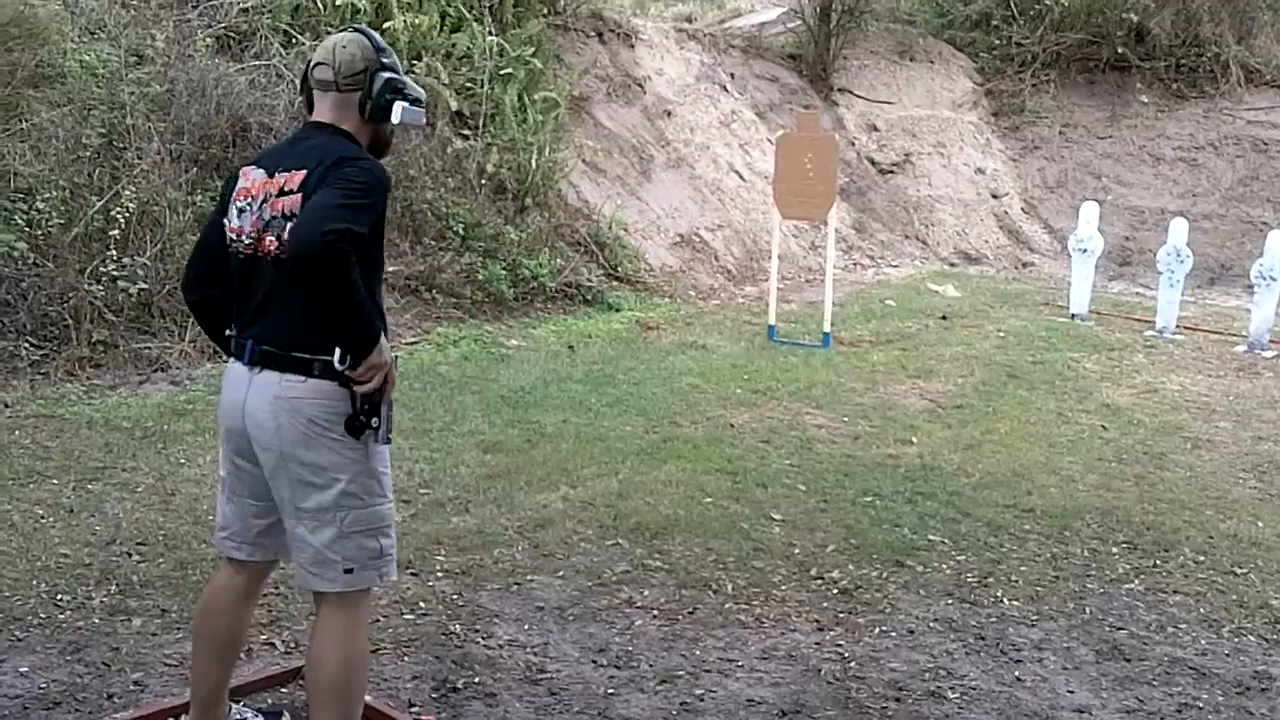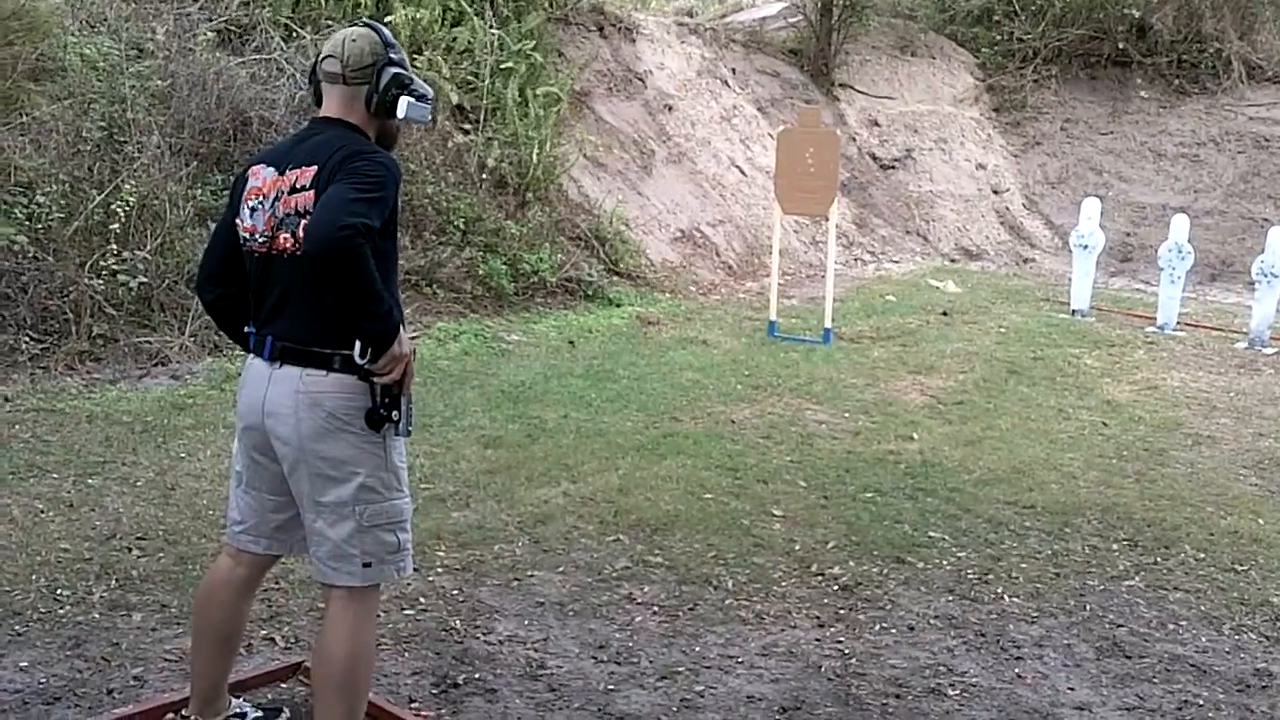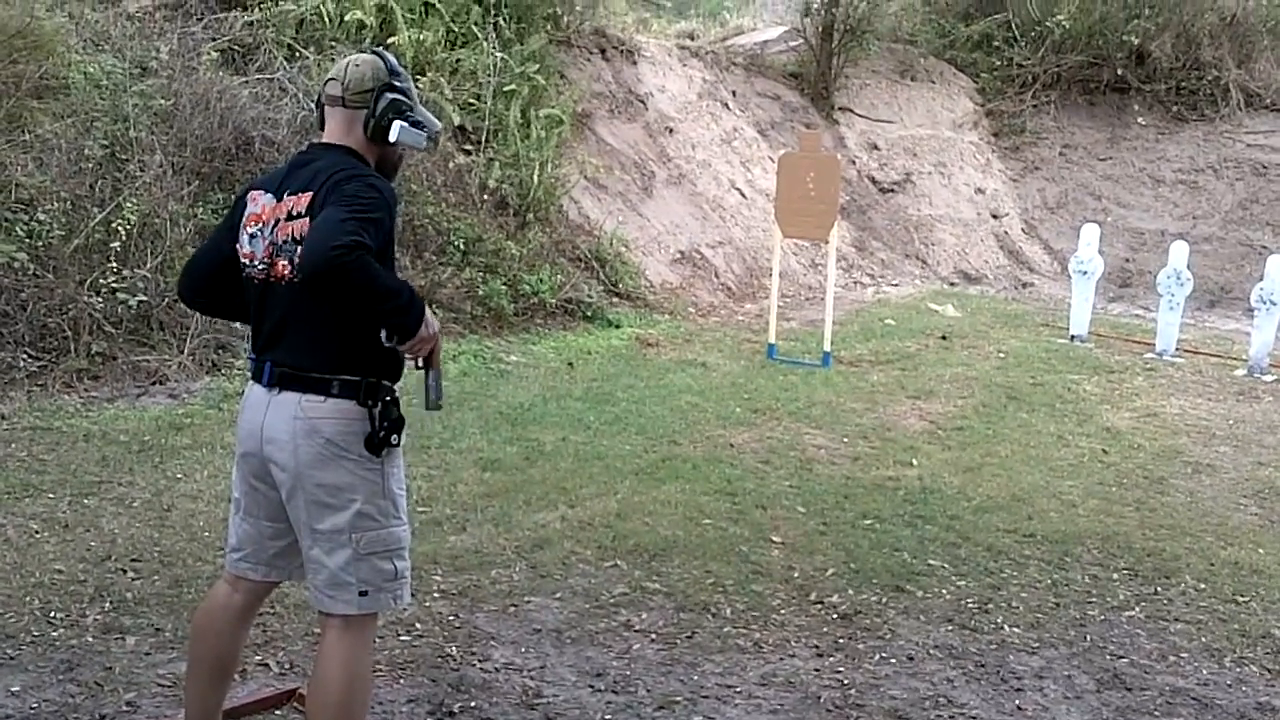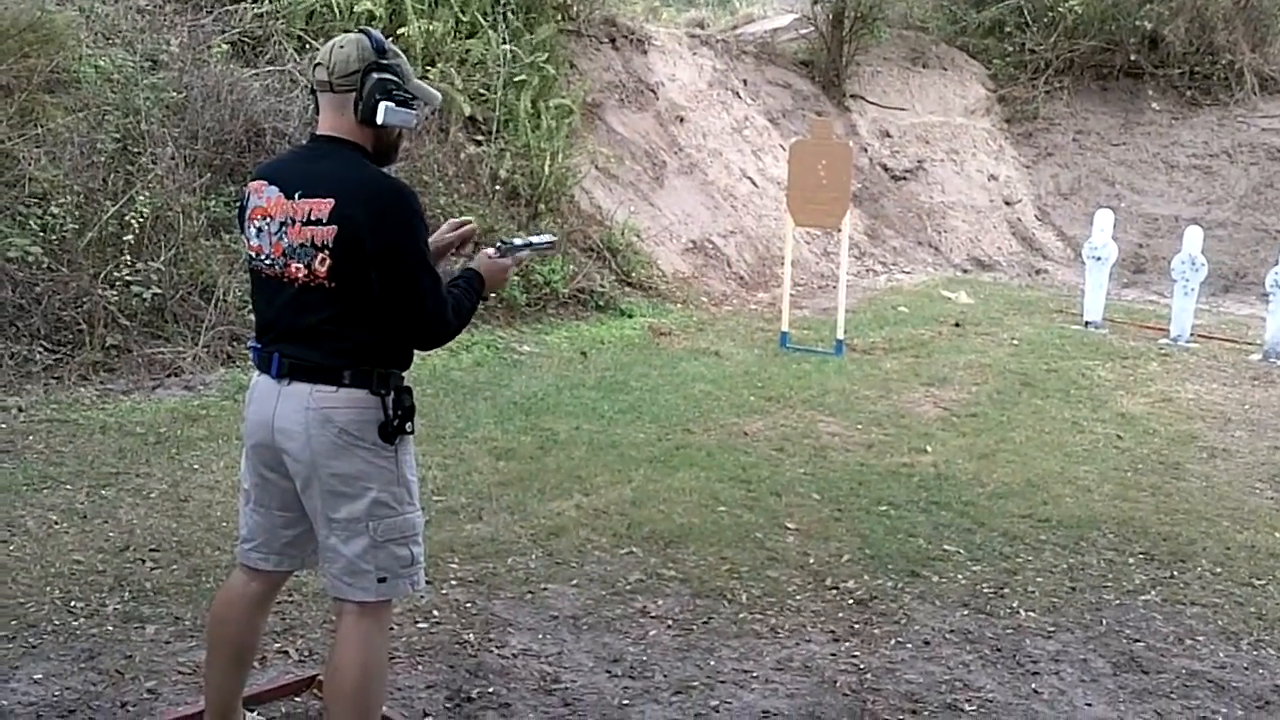
dt=1s
person 1, frame 1
left shoulder: (252, 172)
right shoulder: (356, 170)
left elbow: (201, 283)
right elbow: (319, 246)
left wrist: (249, 350)
right wrist: (369, 340)
left hip: (243, 388)
right hip: (318, 402)
left knee: (241, 563)
right knee: (343, 592)
person 1, frame 2
left shoulder: (262, 167)
right shoulder: (368, 163)
left elbow: (215, 283)
right elbow: (335, 242)
right wrist: (387, 331)
left hip: (260, 382)
right hip: (335, 397)
left knee: (244, 553)
right knee: (352, 587)
person 1, frame 3
left shoulder: (264, 190)
right shoulder: (362, 186)
left elbow: (198, 287)
right elbow: (335, 264)
right wrist: (409, 315)
left hip: (263, 406)
right hip: (335, 423)
left knee: (242, 580)
right knee: (350, 613)
person 1, frame 4
left shoulder: (264, 183)
right shoulder: (382, 196)
right elbow: (426, 327)
left wrist: (425, 248)
right wrist: (476, 280)
left hip: (269, 397)
right hip: (346, 413)
left knee: (255, 571)
right knee: (364, 603)
